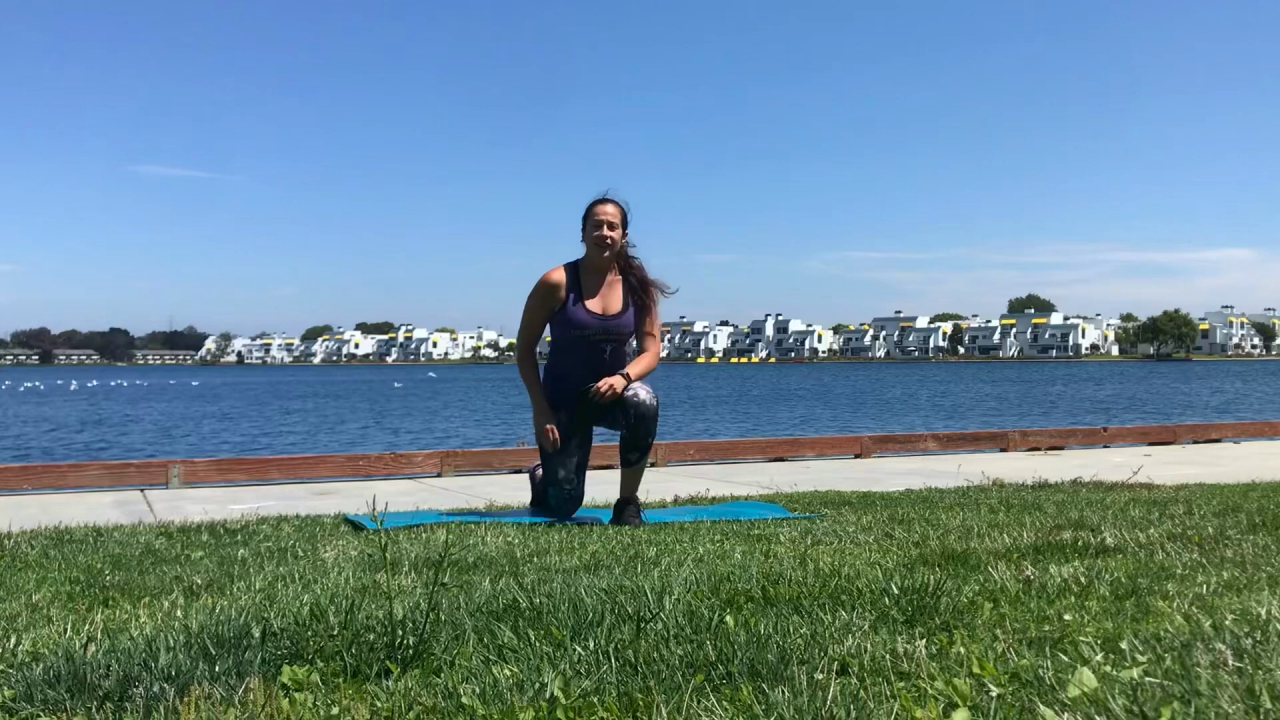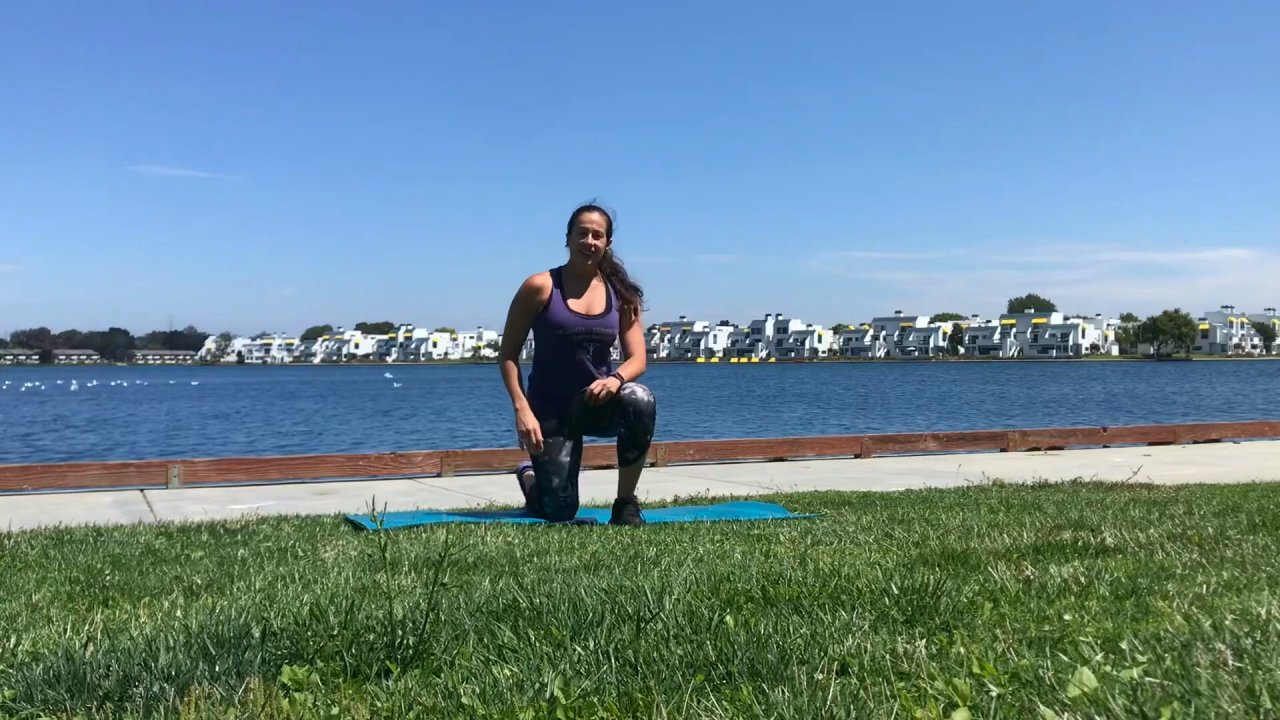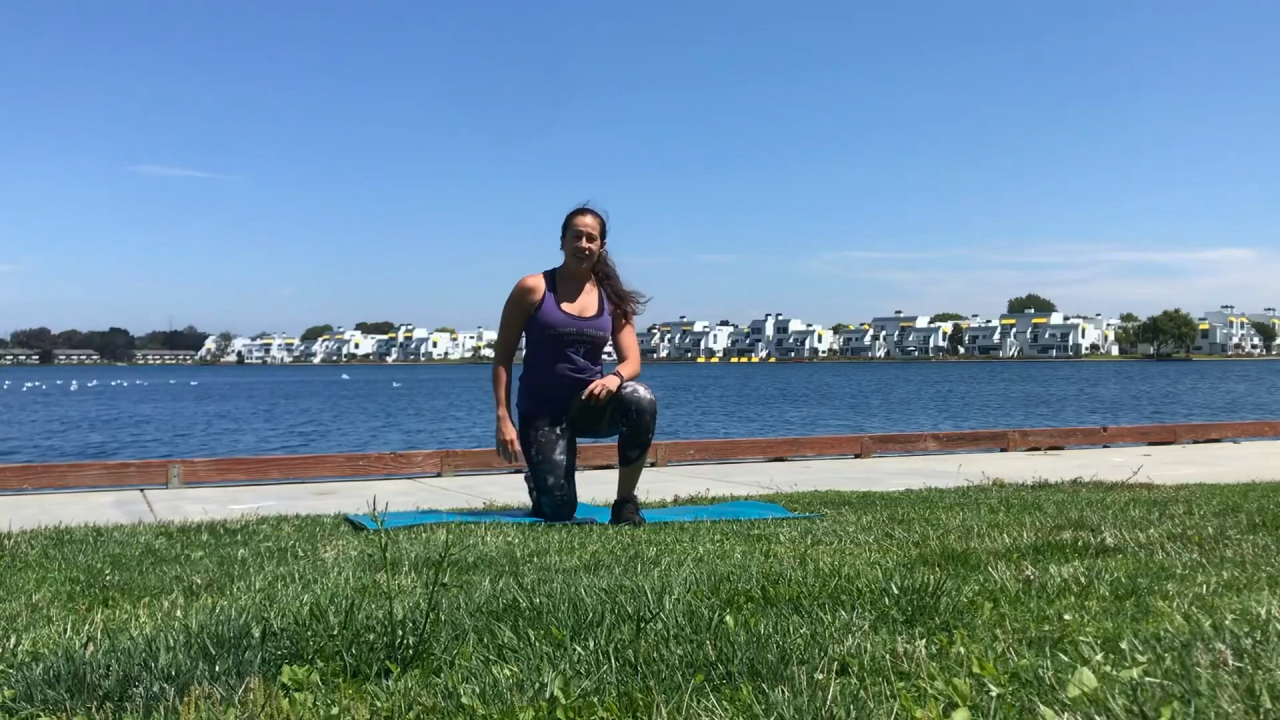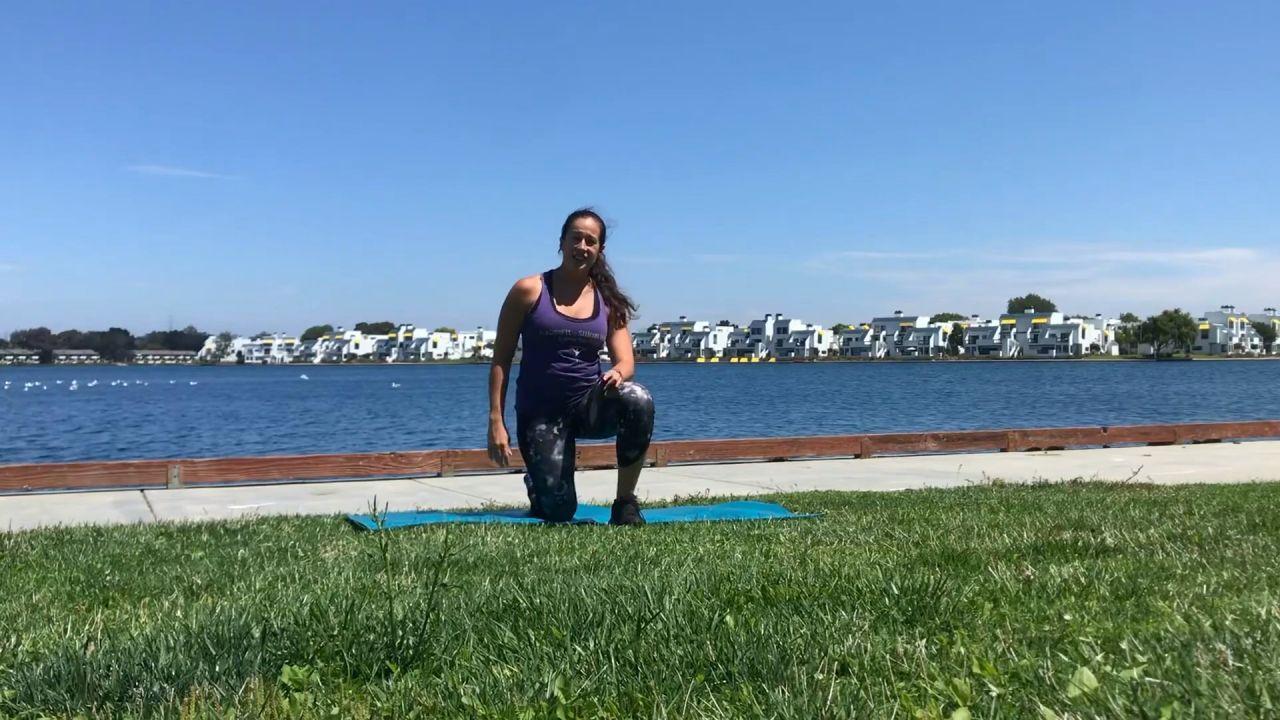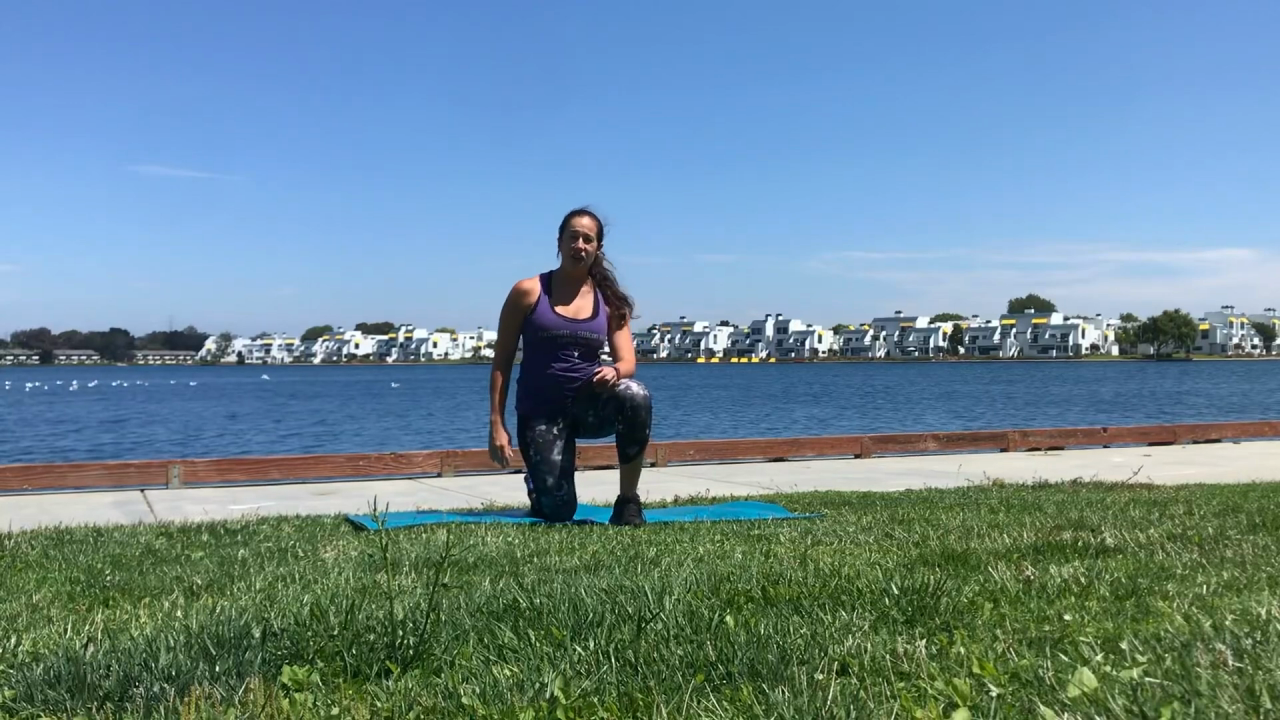
dt=0.3s
person 1, frame 1
left shoulder: (640, 285)
right shoulder: (556, 282)
left elbow: (651, 351)
right elbow: (525, 349)
left wrist: (623, 377)
right wrist: (540, 409)
left hip: (613, 389)
right hip: (563, 401)
left knee: (643, 402)
right knee: (565, 504)
left ankle: (628, 502)
right ankle: (542, 479)
person 1, frame 2
left shoulder: (621, 294)
right shoulder: (540, 287)
left elbow: (637, 359)
right elbow: (509, 354)
left wrist: (615, 379)
right wrist: (523, 410)
left hip: (598, 403)
right hip: (550, 411)
left knee: (640, 400)
right knee: (560, 511)
left ankle: (626, 502)
right ankle: (530, 476)
person 1, frame 3
left shoulder: (612, 297)
right shoulder: (532, 289)
left elbow: (632, 361)
right elbow: (502, 356)
left wrist: (615, 378)
right wrist: (504, 417)
left hip: (591, 404)
right hip: (542, 411)
left knee: (641, 399)
right knee: (558, 510)
left ankle: (626, 502)
right ankle: (539, 483)
person 1, frame 4
left shoulder: (610, 301)
right shoulder: (529, 290)
left elbow: (626, 361)
right elbow: (501, 359)
left wrist: (618, 374)
right wrist: (496, 420)
left hip: (590, 404)
right hip: (540, 412)
left knee: (638, 399)
right knee: (559, 510)
left ankle: (626, 502)
right ankle: (537, 485)
person 1, frame 5
left shoulder: (610, 300)
right shoulder: (528, 292)
left elbow: (628, 361)
right elbow: (502, 361)
left wrist: (614, 371)
right wrist: (497, 424)
left hip: (589, 405)
right hip: (540, 413)
left knee: (635, 395)
right knee: (559, 511)
left ankle: (628, 501)
right ankle: (537, 485)
